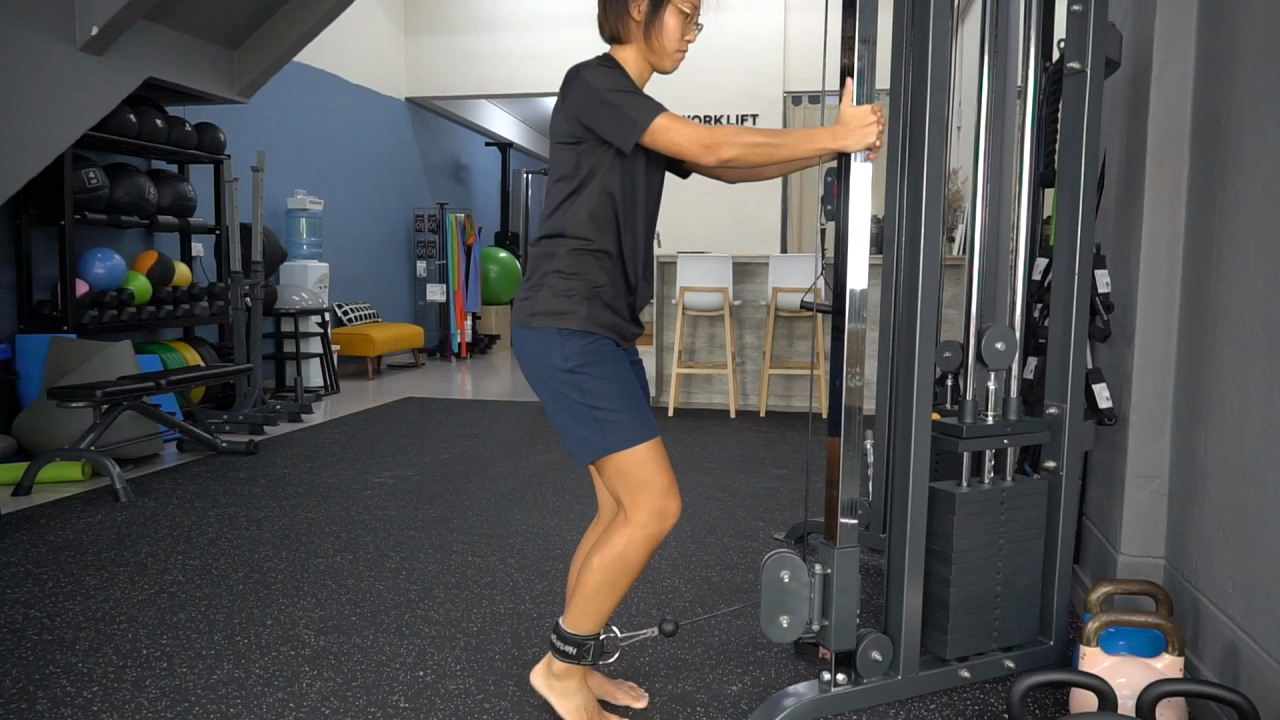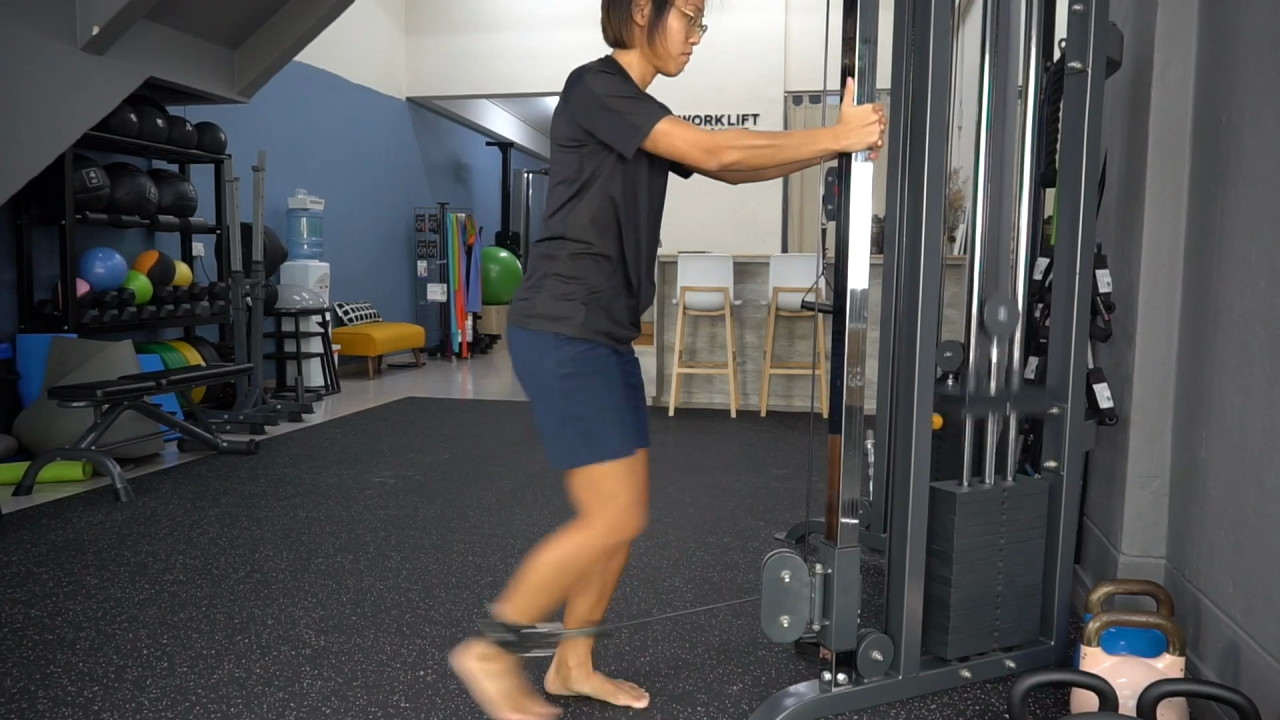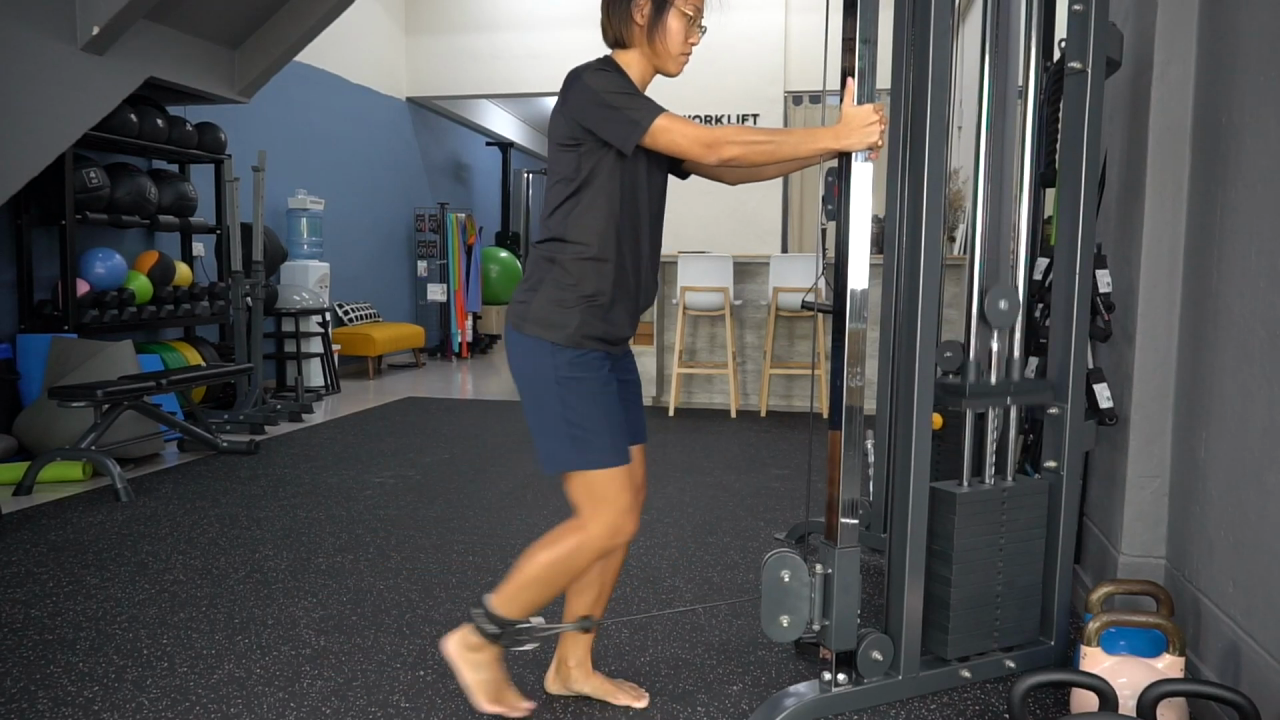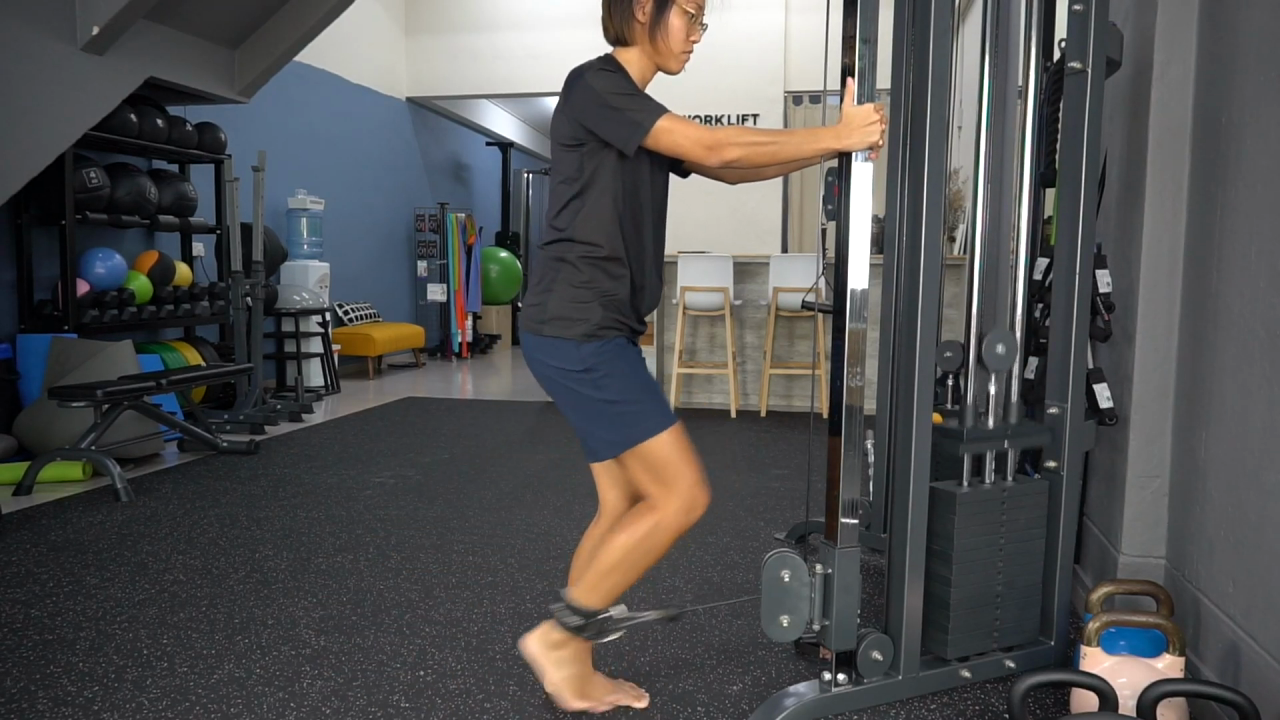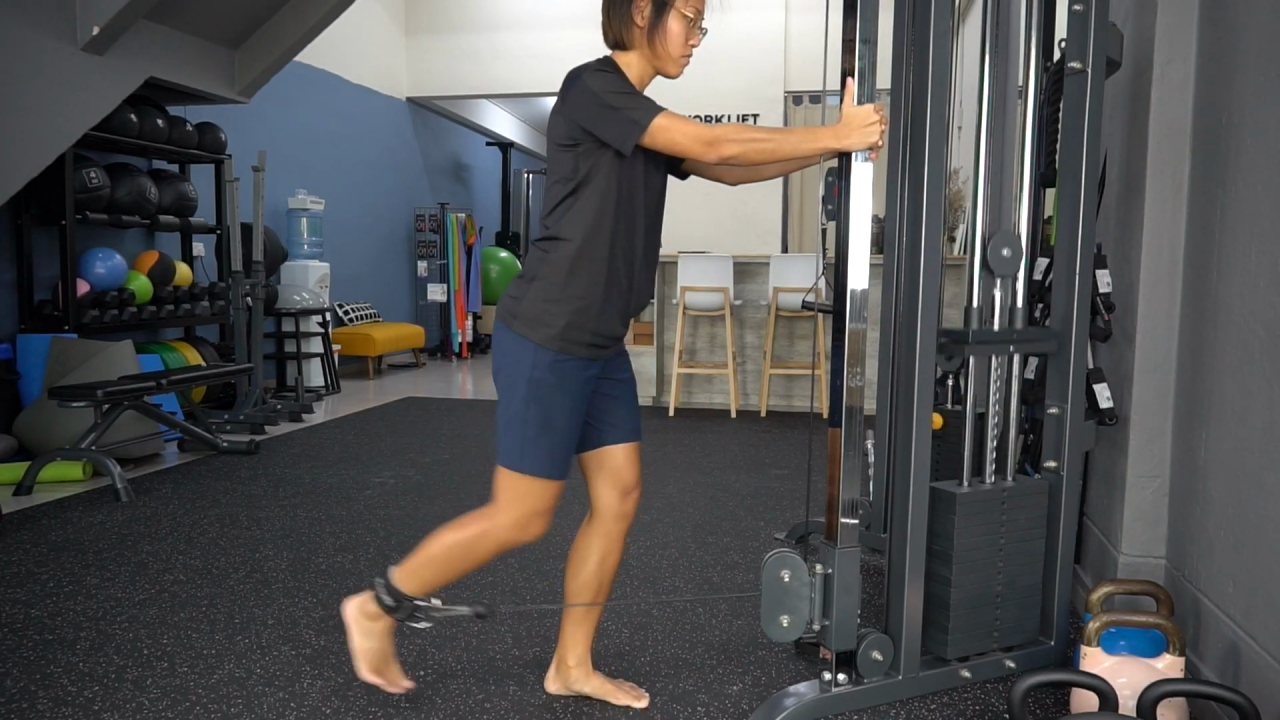
dt=1s
person 1, frame 1
left shoulder: (639, 112)
right shoulder: (591, 83)
left elbow: (726, 168)
right elbow: (710, 148)
left wrist: (836, 142)
right wrist: (834, 136)
left hip: (603, 331)
right hip: (565, 329)
left knee: (624, 507)
right knee: (653, 506)
person 1, frame 2
left shoulder: (636, 106)
right shoulder: (593, 88)
left elbow: (730, 168)
right elbow: (715, 155)
left wrist: (830, 142)
right wrist: (833, 137)
left hip: (602, 335)
right hip: (562, 333)
left knee: (628, 505)
right knee: (613, 518)
right ankle: (489, 648)
person 1, frame 3
left shoulder: (641, 119)
right shoulder: (592, 86)
left elbow: (725, 169)
right elbow: (712, 148)
left wrist: (831, 144)
right wrist: (834, 136)
left hip: (601, 337)
right hip: (559, 336)
left knee: (622, 507)
right knee: (607, 520)
right ankle: (480, 638)
person 1, frame 4
left shoulder: (639, 109)
right shoulder: (594, 85)
left elbow: (728, 169)
right elbow: (712, 151)
left wrist: (834, 141)
right wrist: (833, 136)
left hip: (604, 332)
right hip: (575, 332)
left knee: (630, 500)
right knee: (679, 494)
left ankle: (578, 664)
right ankle: (560, 632)
person 1, frame 5
left shoulder: (640, 115)
right shoulder: (591, 87)
left elbow: (725, 170)
right elbow: (712, 145)
left wrist: (829, 145)
right wrist: (835, 137)
left hip: (598, 341)
right hip: (546, 337)
left knee: (618, 497)
right knee: (520, 517)
left ankle: (573, 665)
right ankle: (379, 608)
